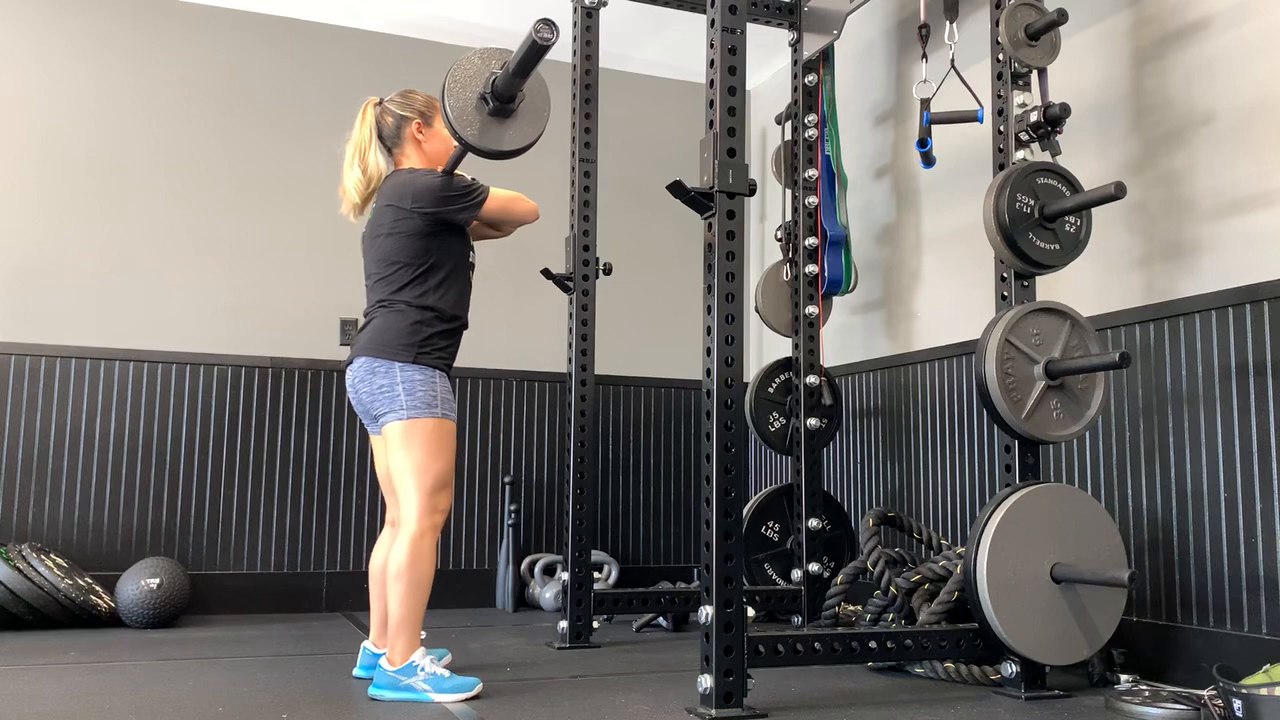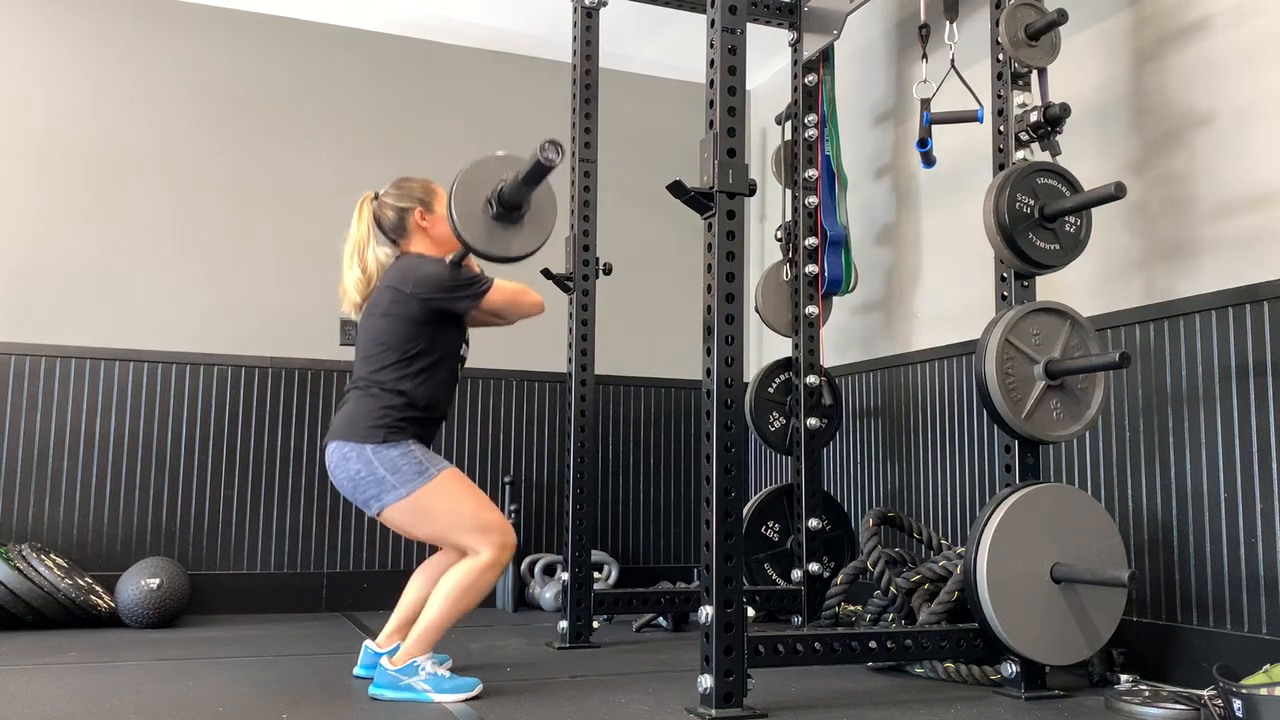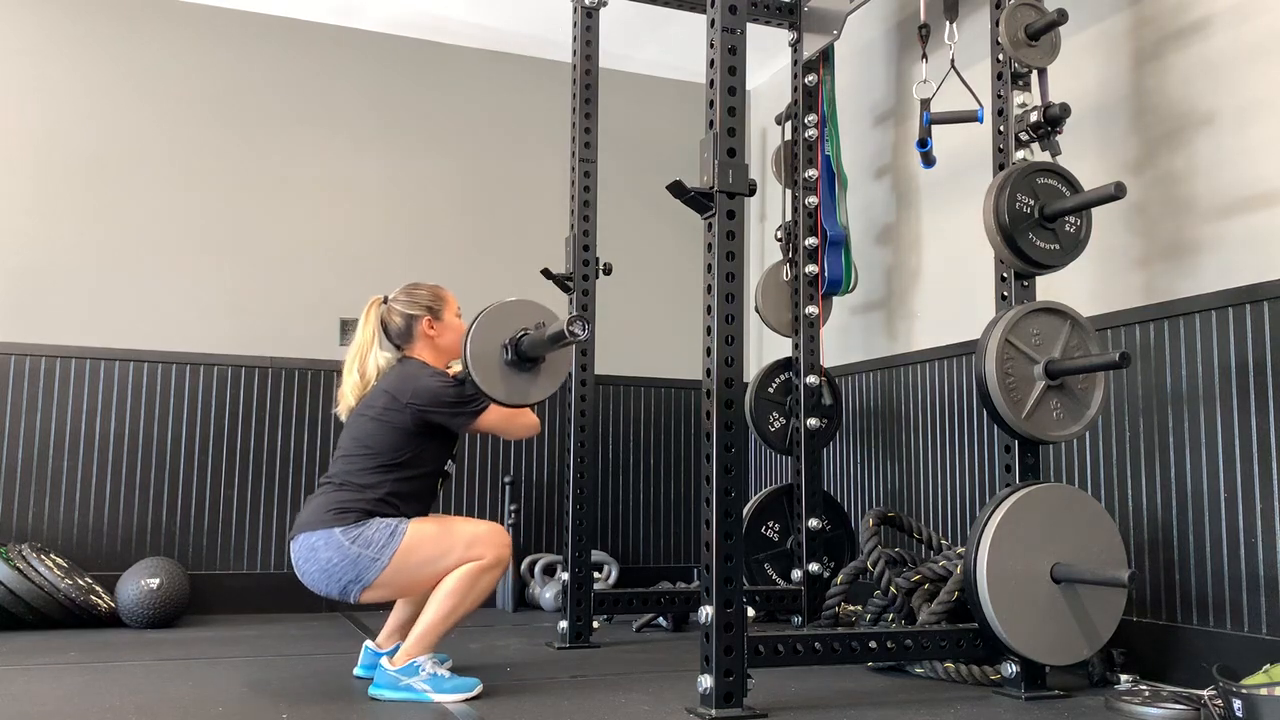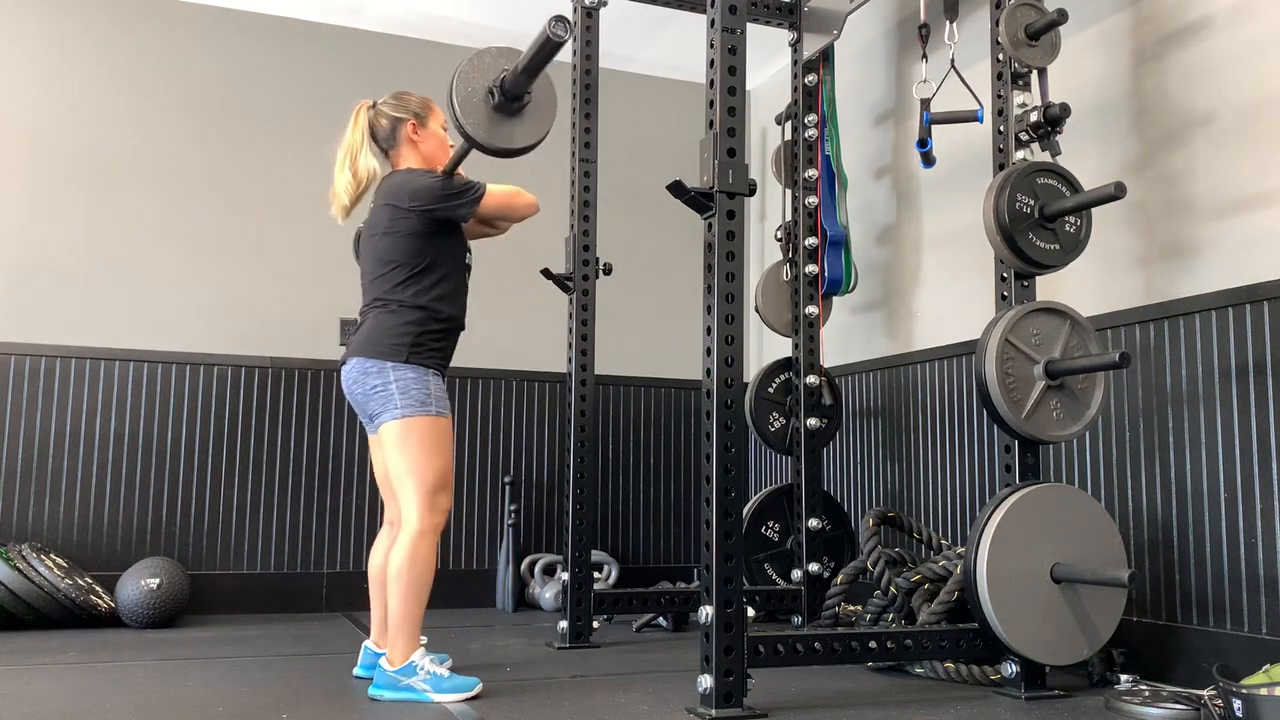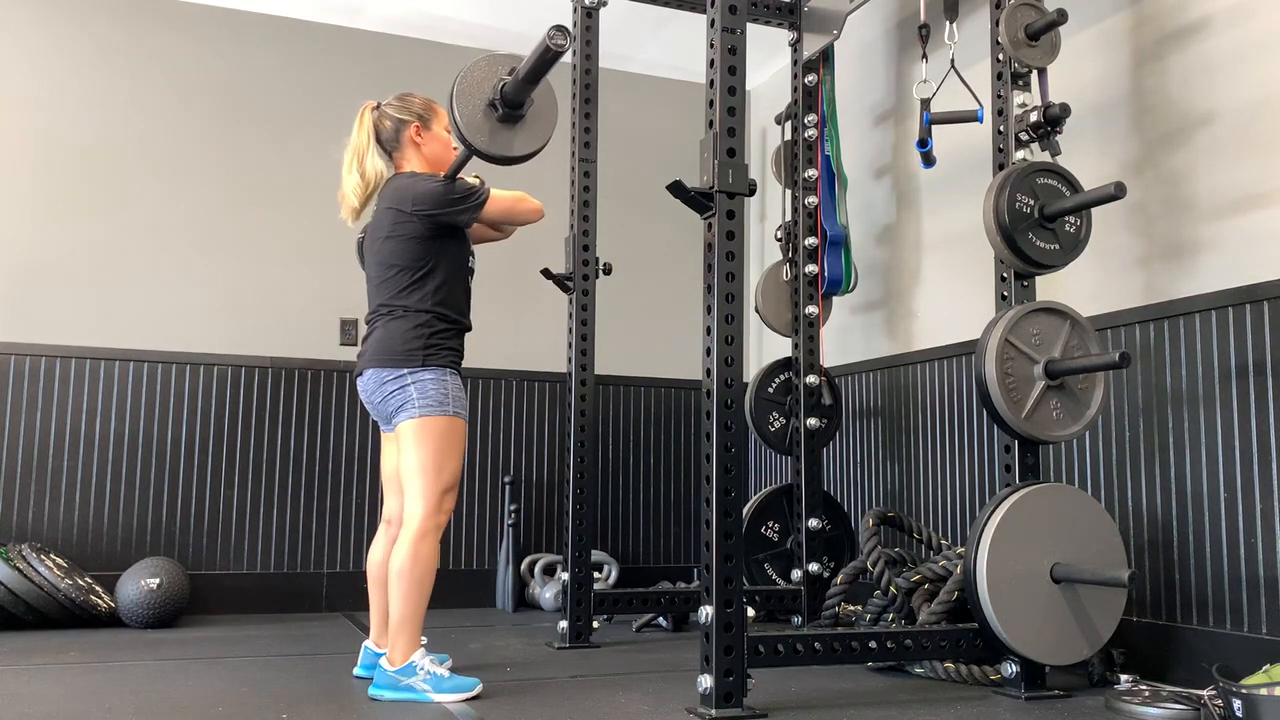
dt=1s
person 1, frame 1
left shoulder: (395, 197)
right shoulder: (426, 187)
left elbow: (477, 226)
right elbow: (526, 210)
left wrist: (474, 213)
right wrist: (476, 196)
left hip: (379, 368)
right hip: (405, 367)
left knee: (403, 517)
right knee: (424, 515)
left ankle: (380, 648)
right ankle: (401, 666)
person 1, frame 2
left shoulder: (406, 278)
right shoulder: (429, 275)
left elbow: (499, 310)
right elbow: (529, 303)
left wrist: (473, 279)
right wrist: (479, 275)
left hip: (362, 448)
right hip: (377, 448)
left knee: (472, 541)
right knee: (494, 541)
left ankle: (385, 647)
right ankle: (405, 666)
person 1, frame 3
left shoulder: (407, 381)
right shoulder: (427, 386)
right elbow: (525, 424)
left wrist: (473, 382)
left hip: (330, 541)
right hip: (340, 543)
left knee: (456, 550)
right knee: (492, 545)
left ankle: (384, 650)
right ankle: (405, 667)
person 1, frame 4
left shoulder: (399, 198)
right shoulder: (423, 188)
left elbow: (494, 222)
right elbow: (523, 204)
left wrist: (464, 200)
right wrist: (466, 188)
left hip: (376, 366)
right hip: (399, 365)
left knee: (400, 517)
right knee: (424, 516)
left ankle: (380, 648)
right ankle: (401, 665)
person 1, frame 5
left shoulder: (399, 201)
right shoulder: (425, 192)
left elbow: (487, 229)
right elbow: (529, 210)
left wrist: (472, 201)
right wrist: (479, 194)
left hip: (387, 370)
right hip: (418, 369)
left knee: (399, 518)
right knee: (426, 518)
left ankle: (380, 647)
right ankle: (403, 665)
